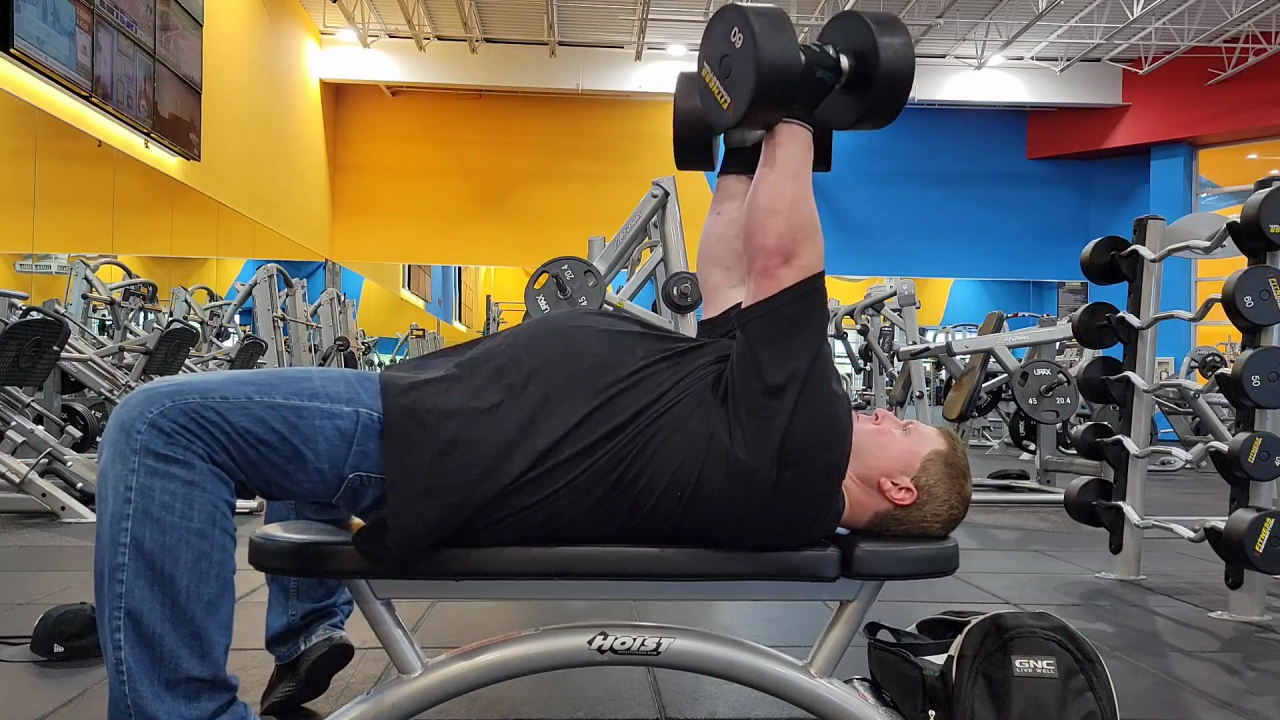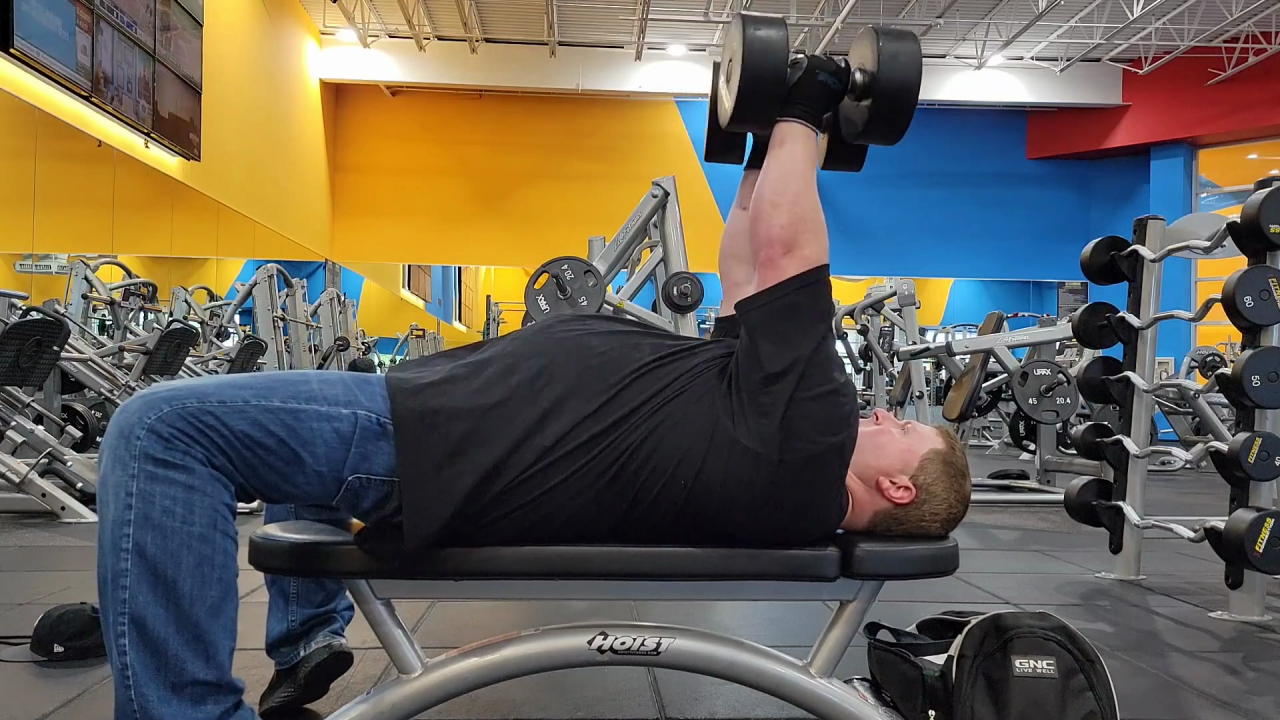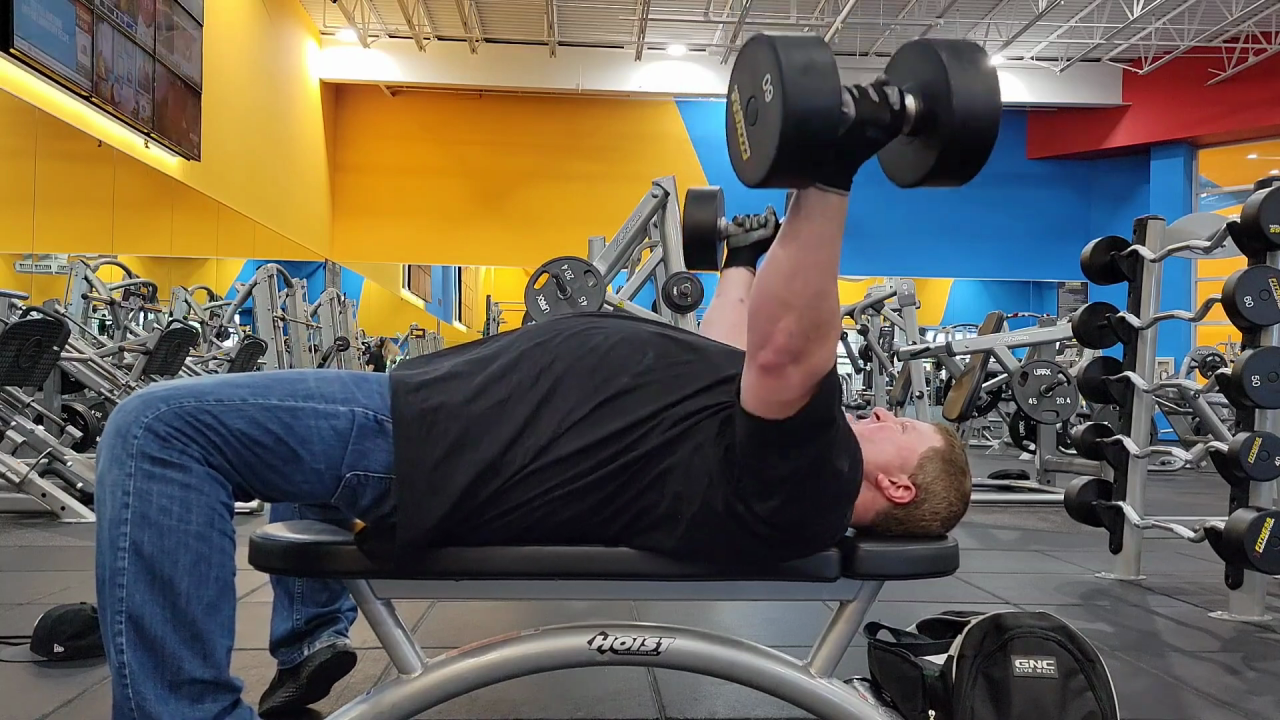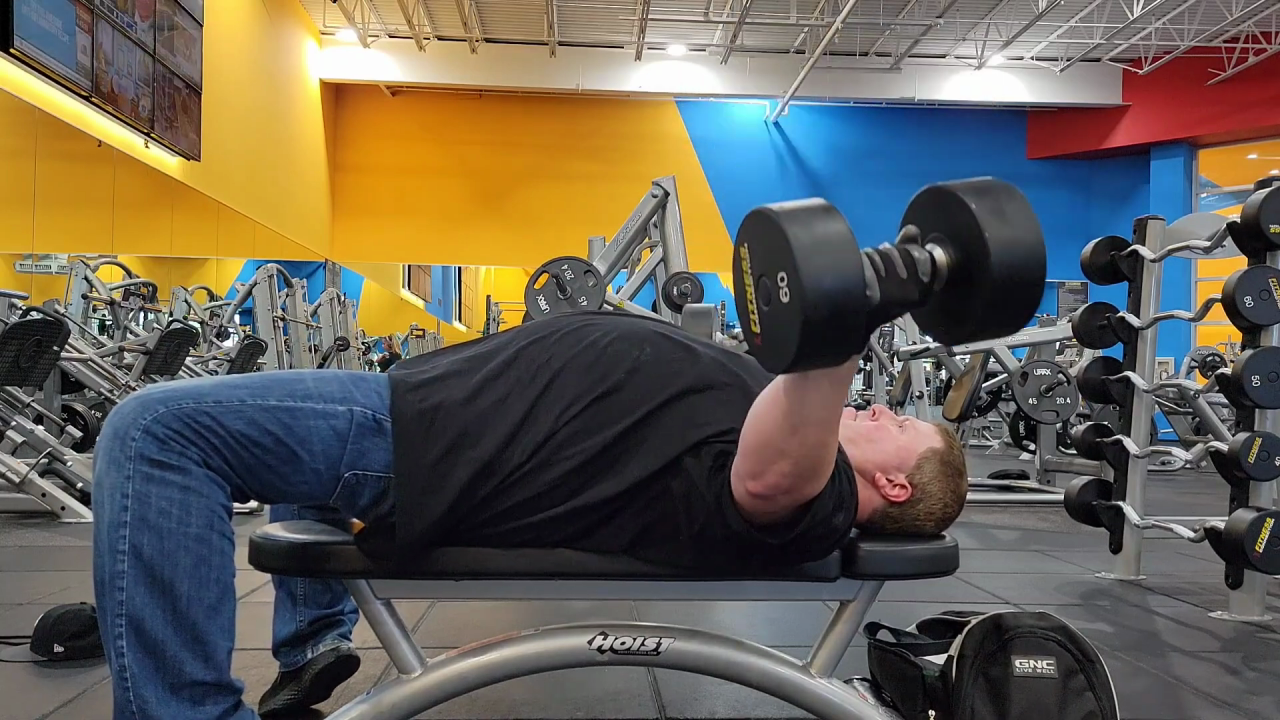
dt=1s
person 1, frame 1
left shoulder: (804, 448)
right shoulder: (776, 422)
left elbow: (779, 266)
right elbow: (732, 282)
left wrist: (793, 115)
right wrist: (743, 152)
left hip: (432, 453)
left knee: (160, 423)
right ankle: (306, 646)
person 1, frame 2
left shoulder: (809, 439)
right shoulder: (779, 418)
left elbow: (784, 257)
right elbow: (749, 283)
left wrist: (799, 114)
right wrist: (766, 153)
left hip: (431, 450)
left knee: (161, 428)
right knee: (288, 403)
right ankle: (306, 647)
person 1, frame 3
left shoulder: (807, 480)
right shoulder: (788, 432)
left elbow: (785, 351)
right elbow: (726, 357)
left wrist: (829, 176)
right wrist: (744, 256)
left knee: (160, 428)
right knee: (291, 407)
right ankle: (310, 646)
person 1, frame 4
left shoulder: (812, 488)
right shoulder: (777, 418)
left elbow: (767, 474)
left knee: (157, 429)
right knee: (290, 404)
right ankle: (313, 647)
